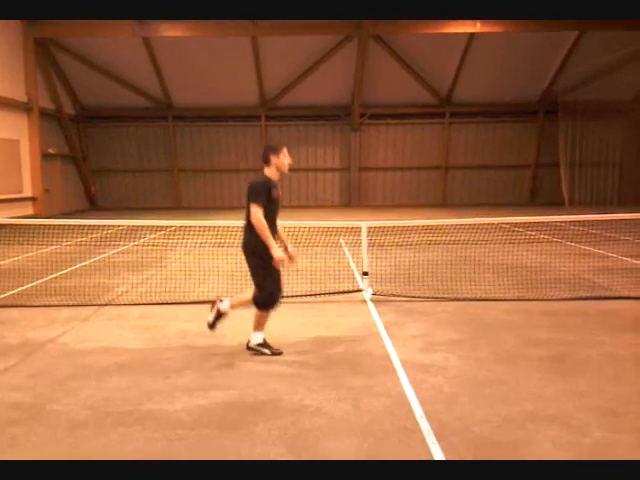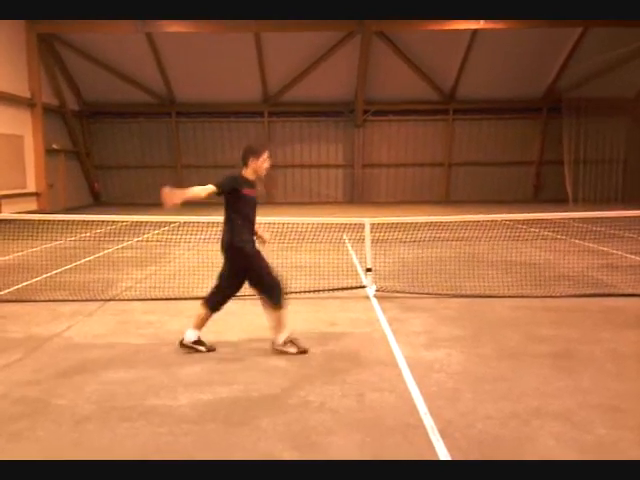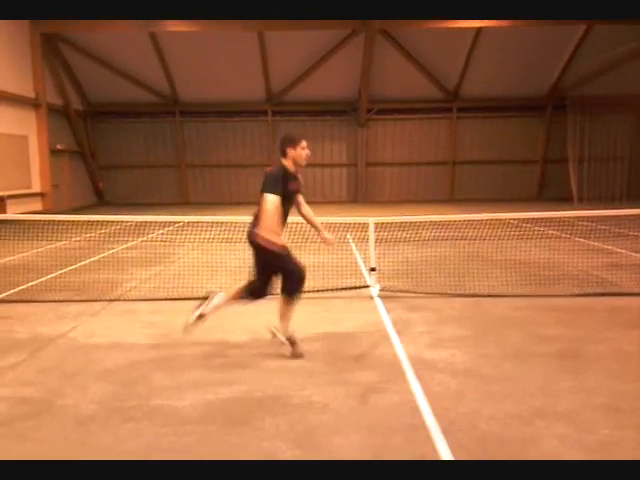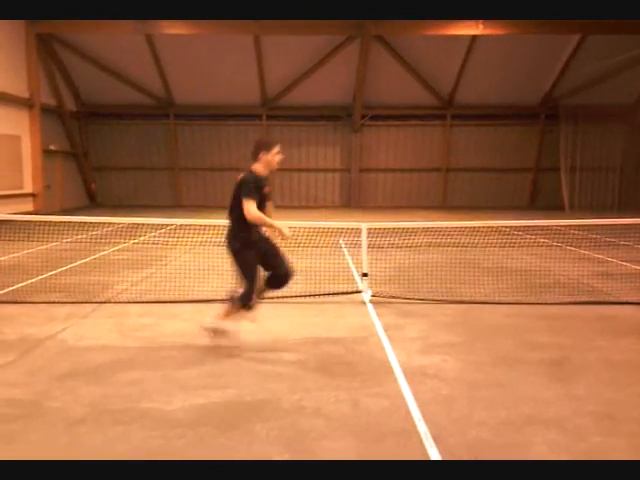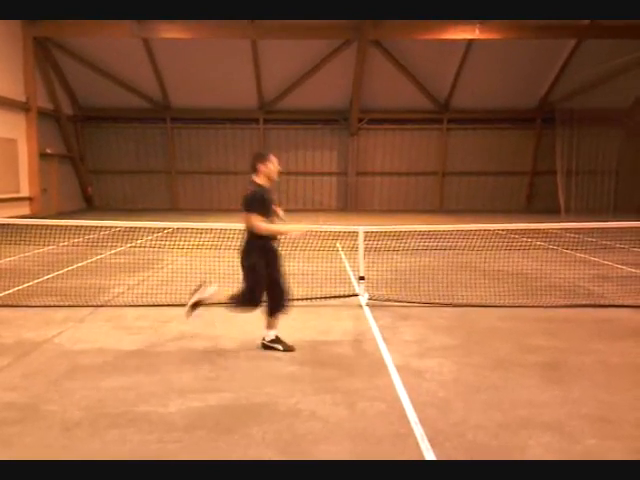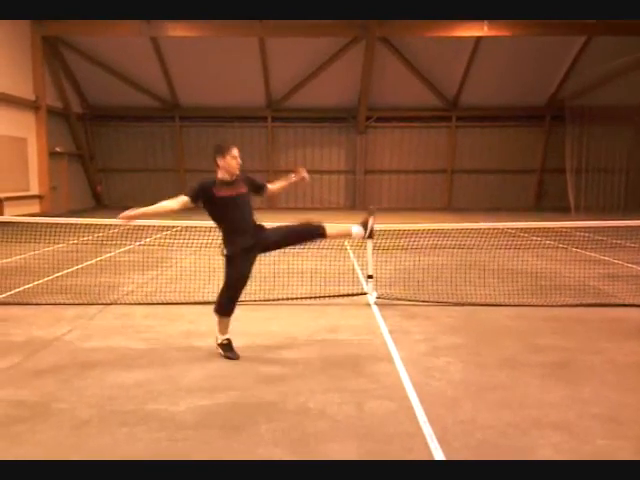
dt=0.7s
person 1, frame 1
left shoulder: (273, 185)
right shoulder: (260, 184)
right elbow: (256, 217)
left wrist: (286, 246)
right wrist: (274, 248)
left hip: (265, 248)
right hip: (257, 247)
left knee: (270, 294)
right knee: (269, 294)
left ankle: (257, 340)
right ankle: (224, 306)
person 1, frame 2
left shoulder: (251, 185)
right shoulder: (234, 181)
right elbow: (205, 190)
left wrist: (256, 232)
right wrist: (180, 195)
left hip: (243, 244)
right hip: (238, 245)
left knee: (222, 292)
right knee: (272, 287)
left ankle: (191, 337)
right ankle: (282, 338)
person 1, frame 3
left shoulder: (293, 176)
right shoulder: (276, 175)
left elbow: (301, 205)
right elbow: (271, 204)
left wrist: (321, 230)
right wrist: (271, 232)
left hip: (270, 237)
right hip: (264, 236)
left knee: (260, 287)
right knee: (295, 274)
left ankle: (214, 303)
right ankle: (282, 331)
person 1, frame 4
left shoulder: (262, 179)
right shoulder: (250, 180)
right elbow: (251, 214)
right wrist: (277, 226)
left hip: (255, 236)
right hip: (241, 240)
left knee: (282, 273)
right knee: (250, 288)
left ankle: (248, 299)
right ankle: (223, 321)
person 1, frame 5
left shoulder: (262, 190)
right shoulder: (255, 192)
right elbow: (256, 225)
left wrist: (274, 210)
right wrist: (288, 230)
left hip: (267, 250)
right hip: (257, 252)
left knee: (278, 295)
right knee: (252, 298)
left ankle: (270, 337)
right ankle: (206, 293)
person 1, frame 6
left shoulder: (244, 180)
right shoulder: (207, 187)
left elbow: (271, 189)
right elbow: (176, 203)
left wrist: (294, 179)
right wrist: (139, 212)
left hip: (259, 236)
right hip: (238, 246)
left knee: (307, 230)
right knee: (230, 293)
left ankle: (359, 231)
right ankle: (223, 340)
